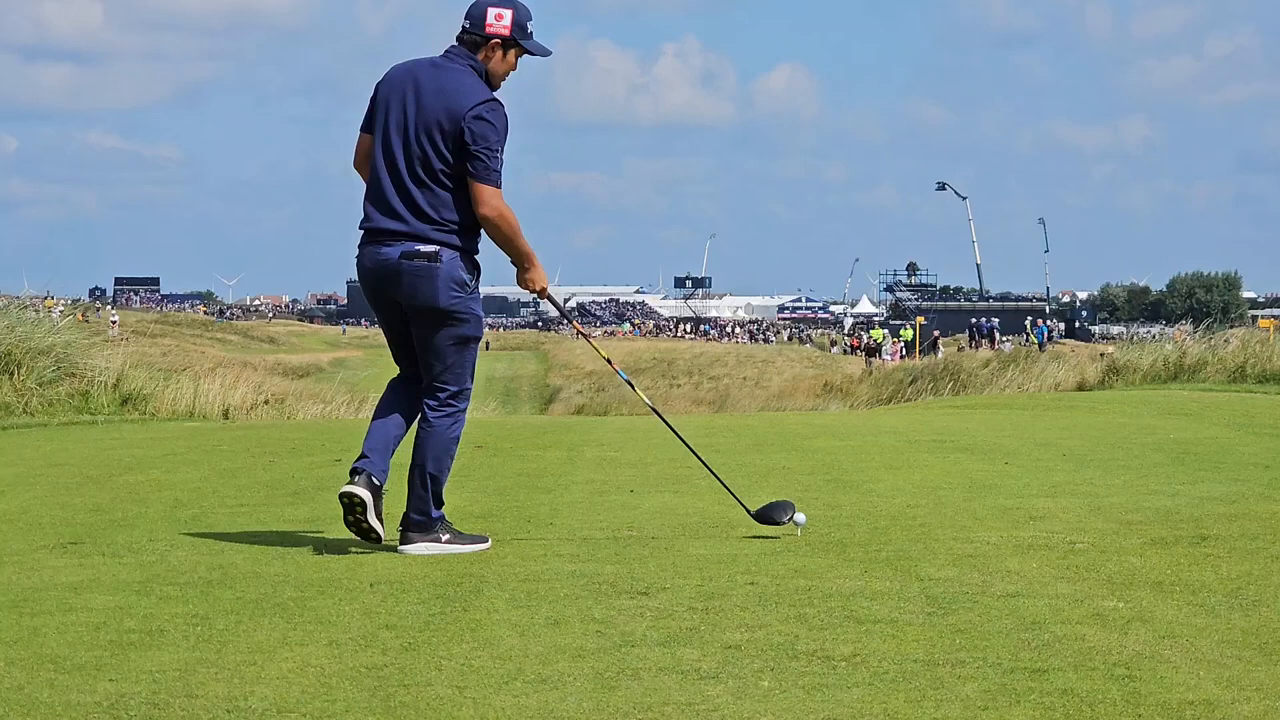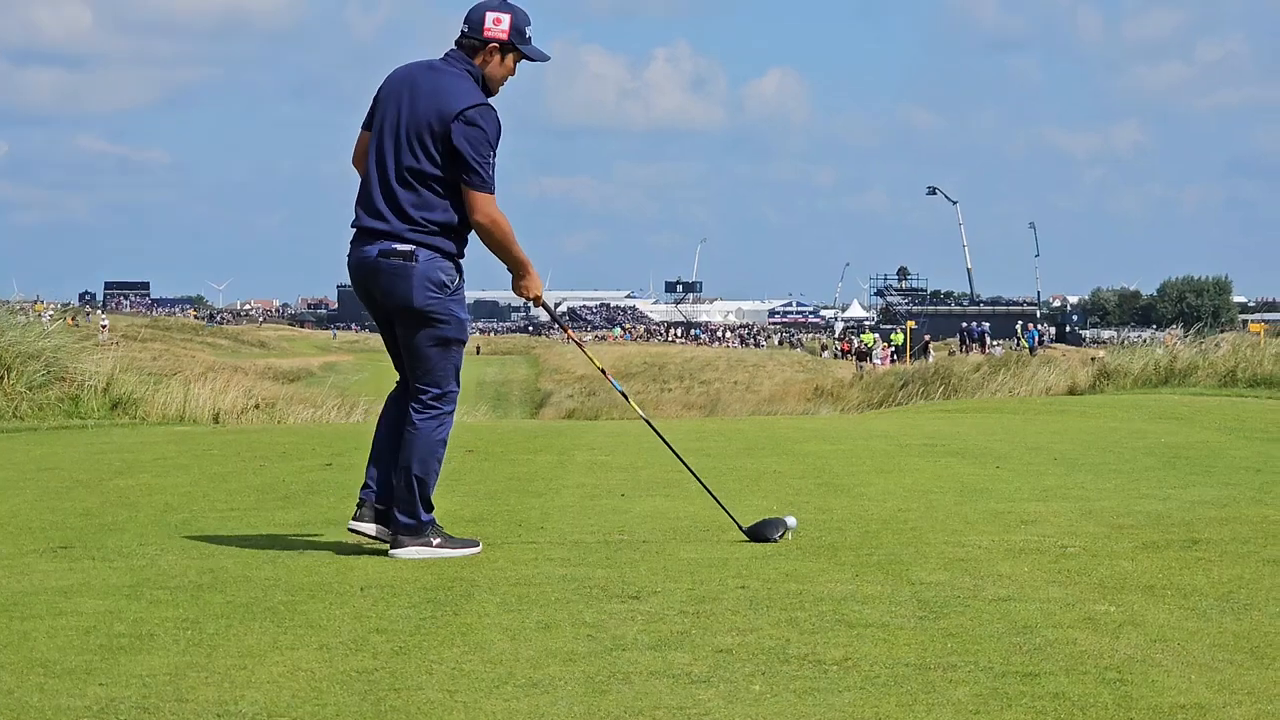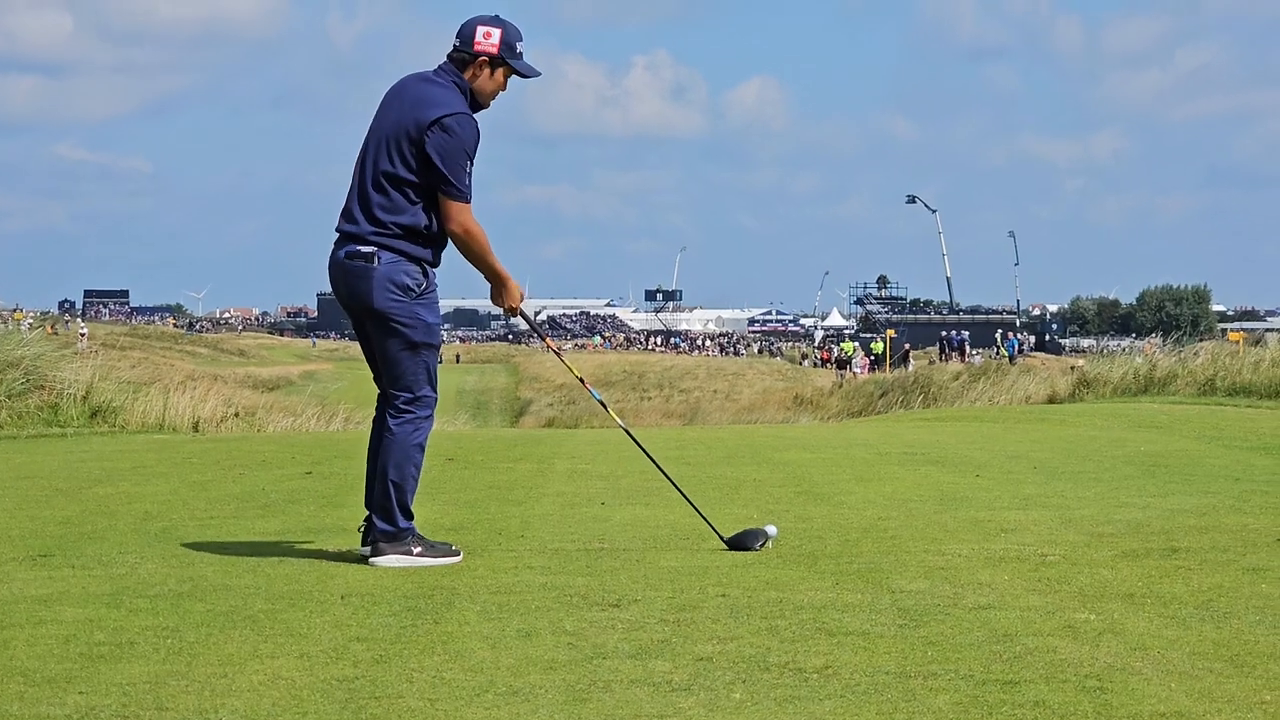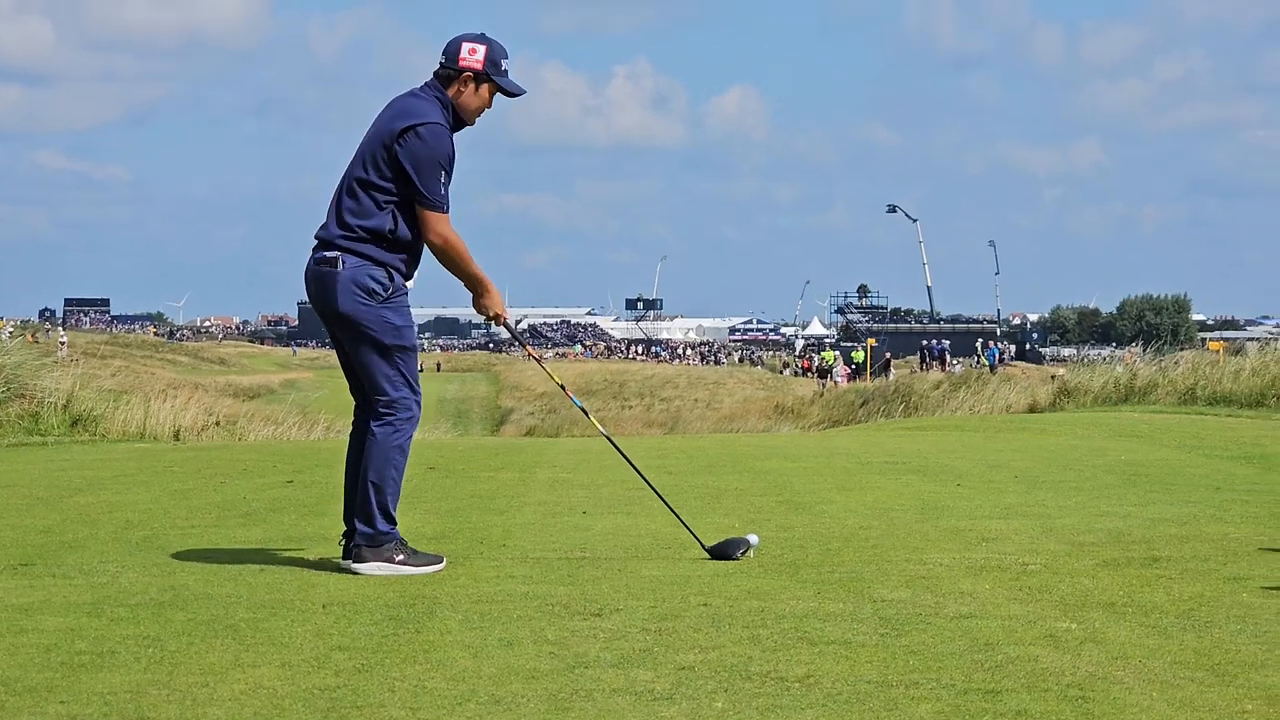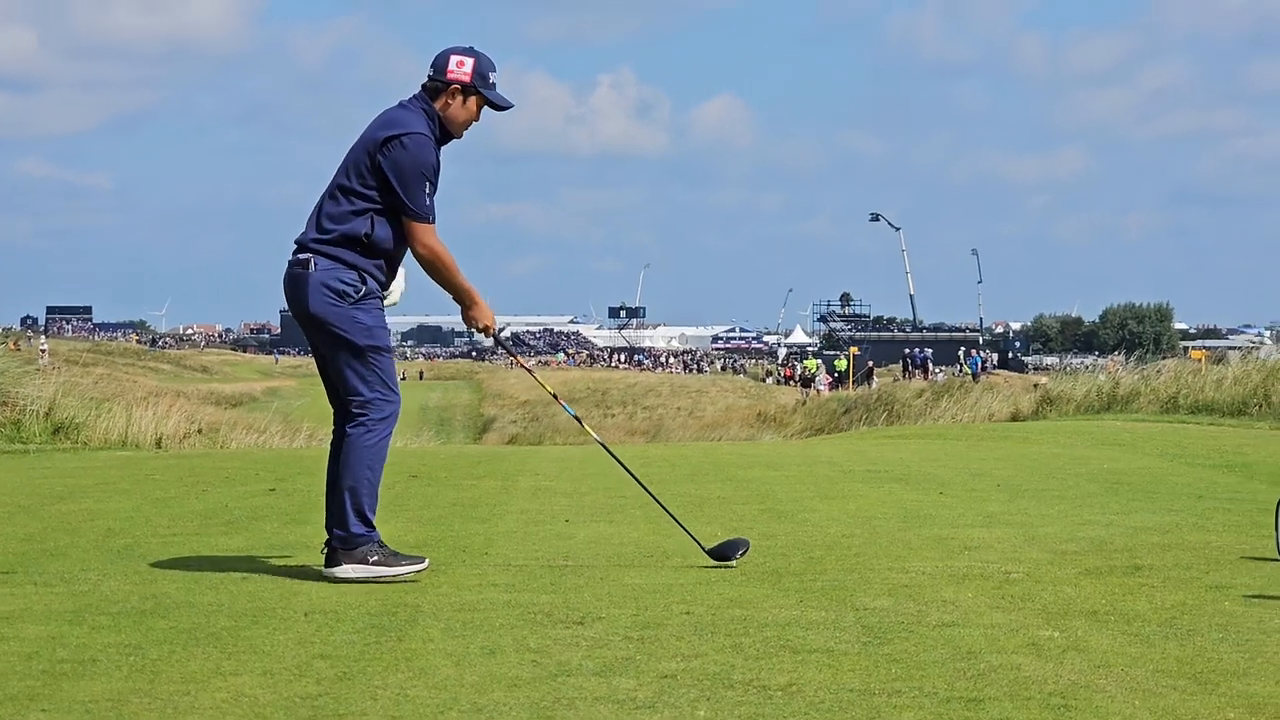
dt=0.2s
person 1, frame 1
left shoulder: (397, 77)
right shoulder: (482, 107)
left elbow: (364, 160)
right elbow: (488, 207)
right wrist: (528, 263)
left hip: (376, 256)
right hip: (439, 265)
left knee: (413, 378)
right knee: (447, 394)
left ankle: (367, 474)
right ankle: (423, 525)
person 1, frame 2
left shoulder: (401, 79)
right shoulder: (473, 111)
left elbow: (362, 157)
right elbow: (482, 214)
right wrist: (523, 270)
left hip: (368, 255)
right hip: (422, 266)
left knee: (413, 383)
right knee: (434, 396)
left ankle: (377, 504)
right ankle: (413, 528)
person 1, frame 3
left shoulder: (407, 88)
right shoulder: (453, 121)
left elbow: (369, 168)
right elbow: (459, 224)
right wrist: (502, 282)
left hip: (353, 260)
right hip: (396, 270)
left knee: (395, 397)
right knee: (413, 402)
left ankle: (380, 527)
right ankle: (393, 537)
person 1, frame 4
left shoulder: (410, 107)
right shoulder: (428, 131)
right elbow: (437, 232)
right wrist: (483, 288)
left hip: (335, 271)
right hip: (365, 278)
left knee: (374, 407)
right knee: (397, 405)
left ankle: (360, 537)
right ankle: (377, 542)
person 1, frame 5
left shoulder: (403, 123)
right shoulder: (412, 141)
right elbow: (425, 243)
left wrist: (390, 267)
right wrist: (471, 301)
left hip: (320, 279)
right hip: (339, 282)
left knee: (355, 412)
right knee: (376, 406)
left ankle: (343, 544)
right ankle: (356, 543)
